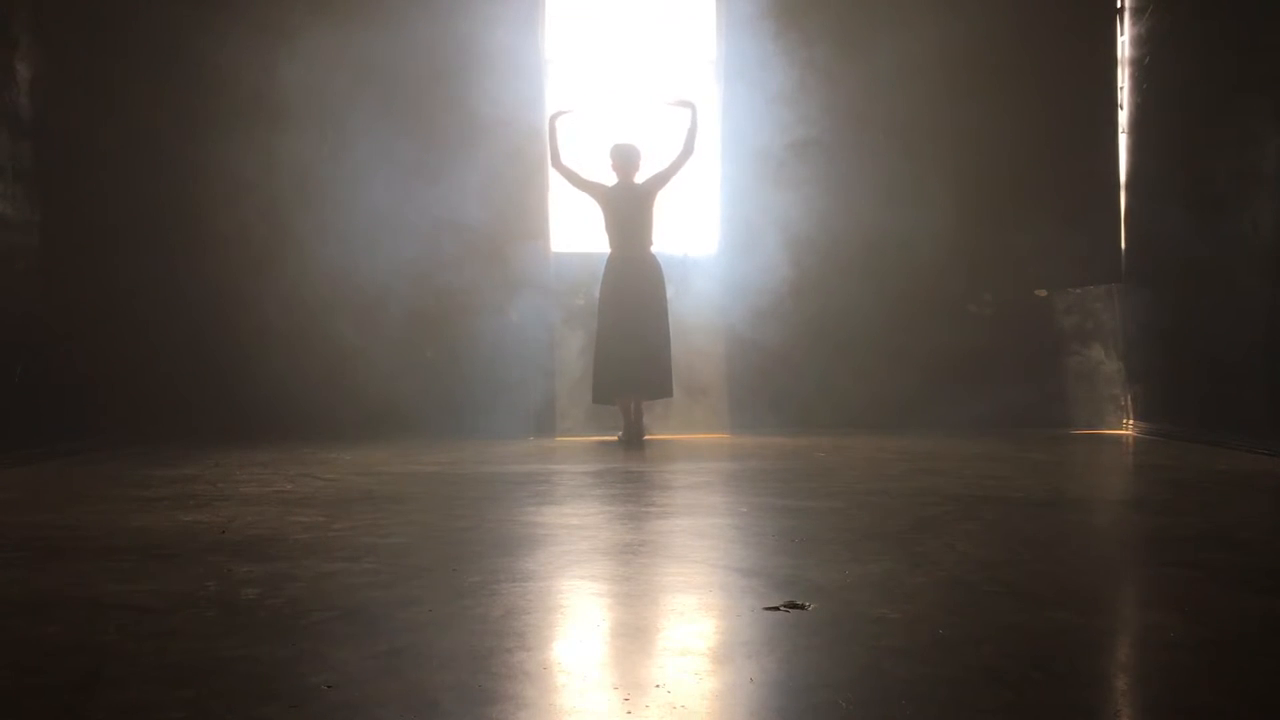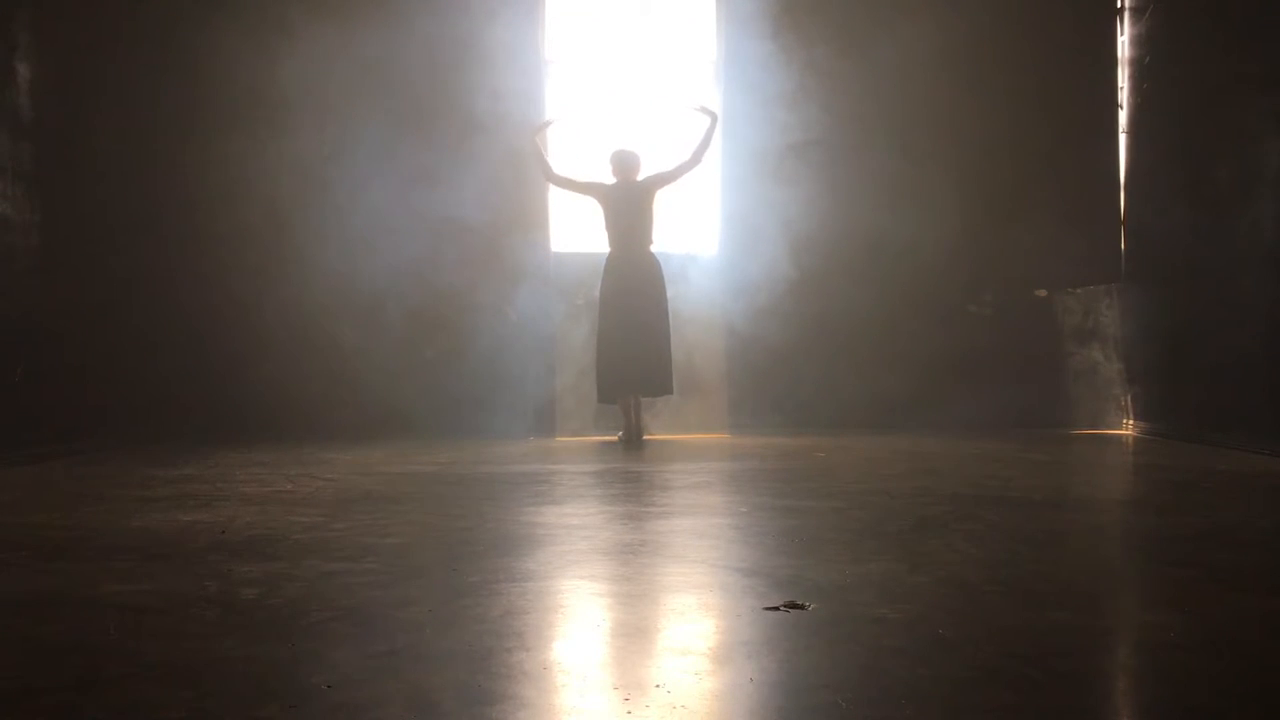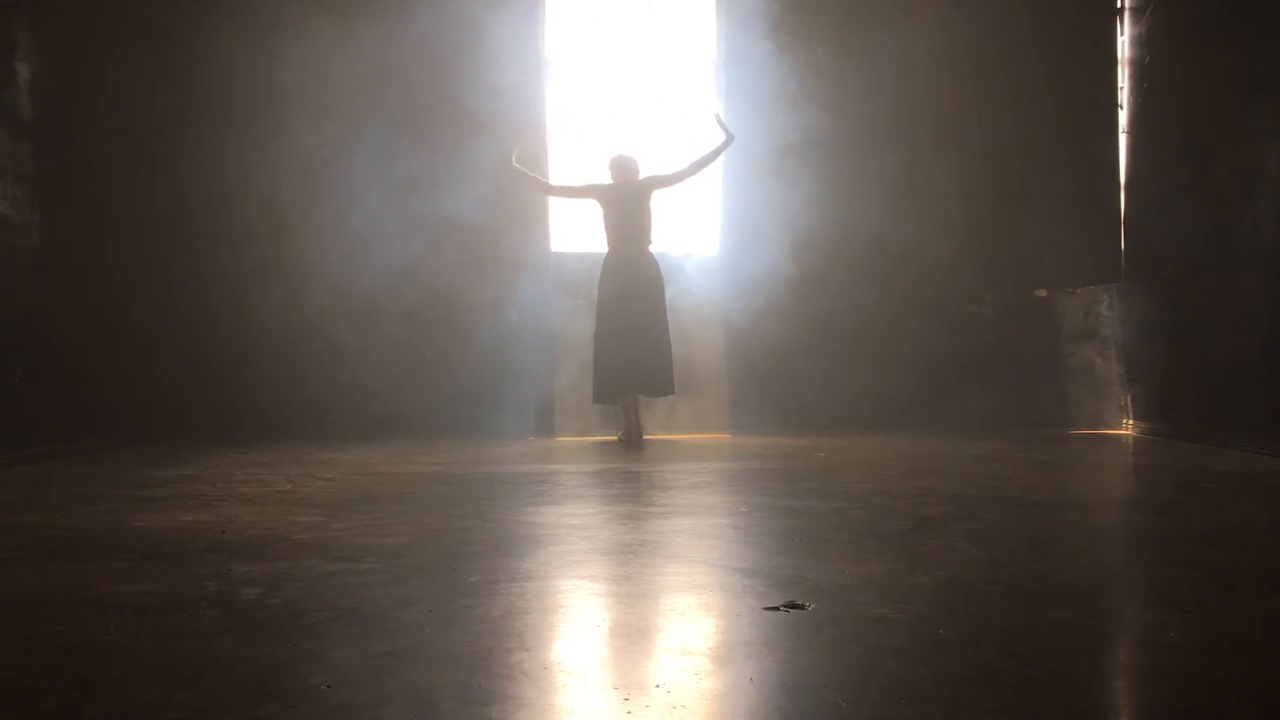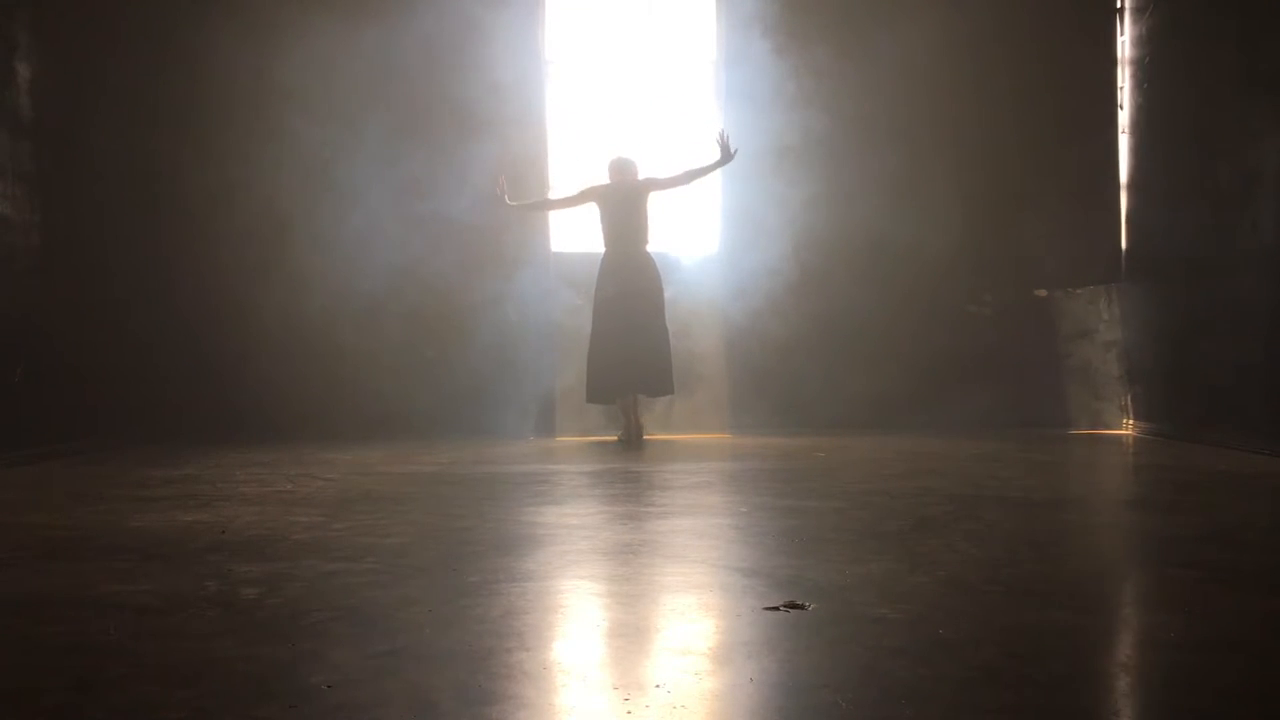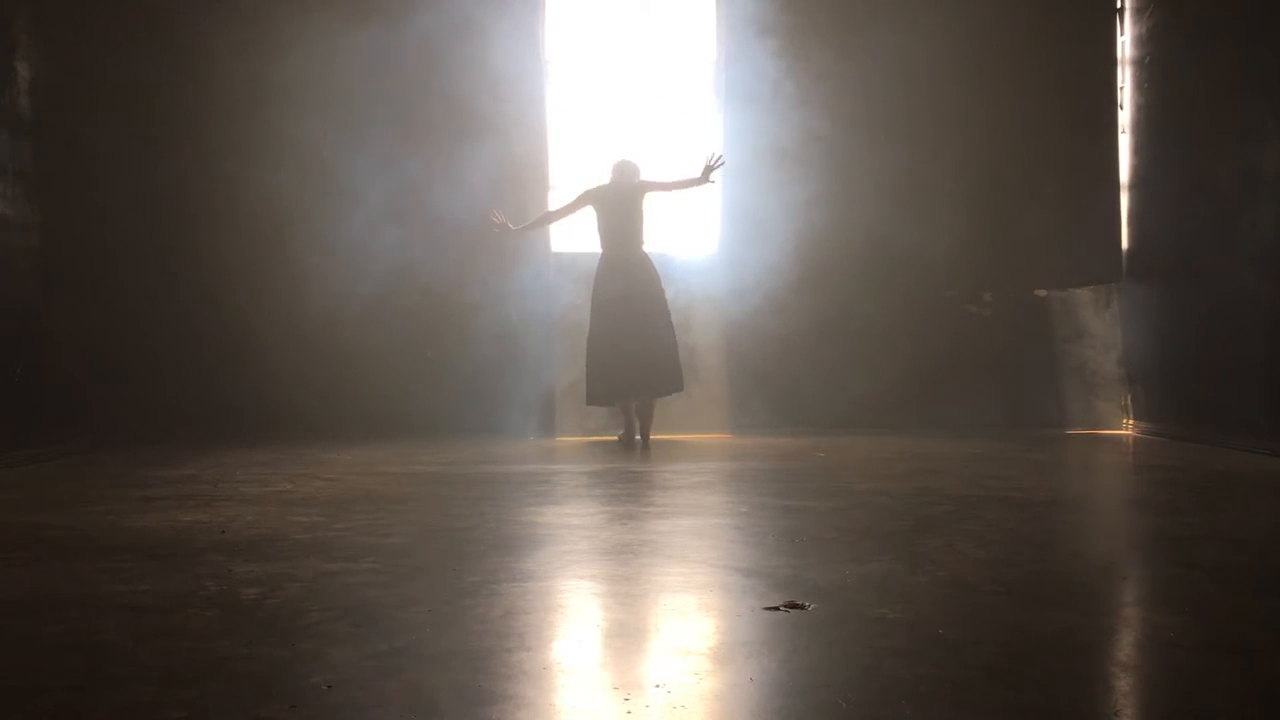
dt=0.5s
person 1, frame 1
left shoulder: (603, 194)
right shoulder: (648, 190)
left elbow: (558, 164)
right elbow: (687, 152)
left wrist: (553, 124)
right wrist: (692, 113)
left hip: (617, 272)
right hip: (647, 271)
left knee: (617, 347)
right knee: (647, 345)
left ankle: (629, 424)
right ankle: (637, 420)
person 1, frame 2
left shoulder: (603, 191)
right shoulder: (649, 187)
left elbow: (553, 177)
right elbow: (692, 161)
left wrist: (539, 140)
right wrist: (711, 123)
left hip: (618, 272)
right hip: (647, 271)
left knee: (618, 346)
right knee: (646, 344)
left ankle: (629, 425)
right ankle: (637, 422)
person 1, frame 3
left shoulder: (602, 191)
right shoulder: (646, 186)
left elbow: (551, 189)
right elbow: (689, 171)
left wrist: (519, 167)
right wrist: (725, 143)
left hip: (616, 272)
right hip: (645, 270)
left knee: (617, 345)
right knee: (645, 342)
left ankle: (629, 425)
right ankle: (635, 422)
person 1, frame 4
left shoulder: (599, 192)
right shoulder: (643, 186)
left elbow: (552, 204)
right elbow: (684, 178)
left wrist: (512, 204)
right wrist: (719, 163)
left hip: (613, 272)
right hip: (642, 270)
left knee: (615, 345)
right knee: (645, 341)
left ankle: (629, 425)
right ankle: (634, 419)
person 1, frame 5
left shoulder: (595, 193)
right shoulder: (638, 187)
left elbow: (552, 215)
right elbow: (671, 185)
left wrist: (515, 229)
right wrist: (700, 179)
left hip: (610, 272)
right hip: (639, 269)
left knee: (614, 346)
right knee: (651, 342)
left ankle: (630, 426)
right ankle: (645, 423)
